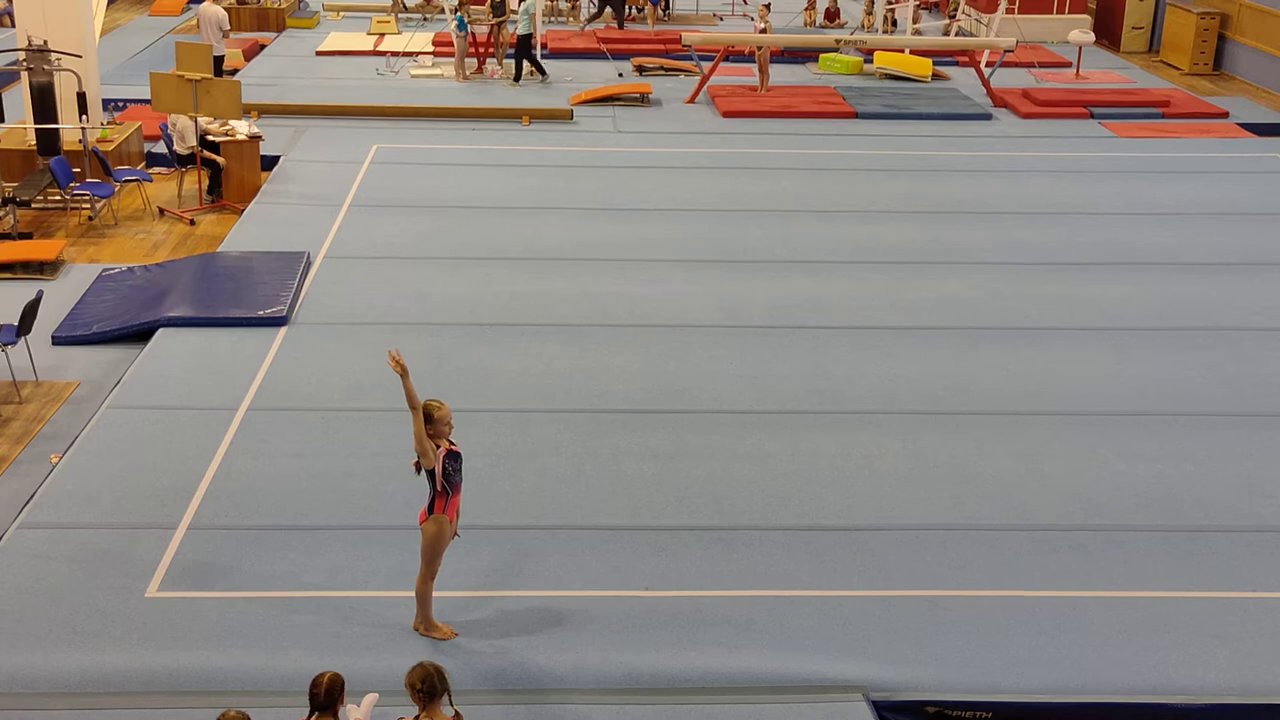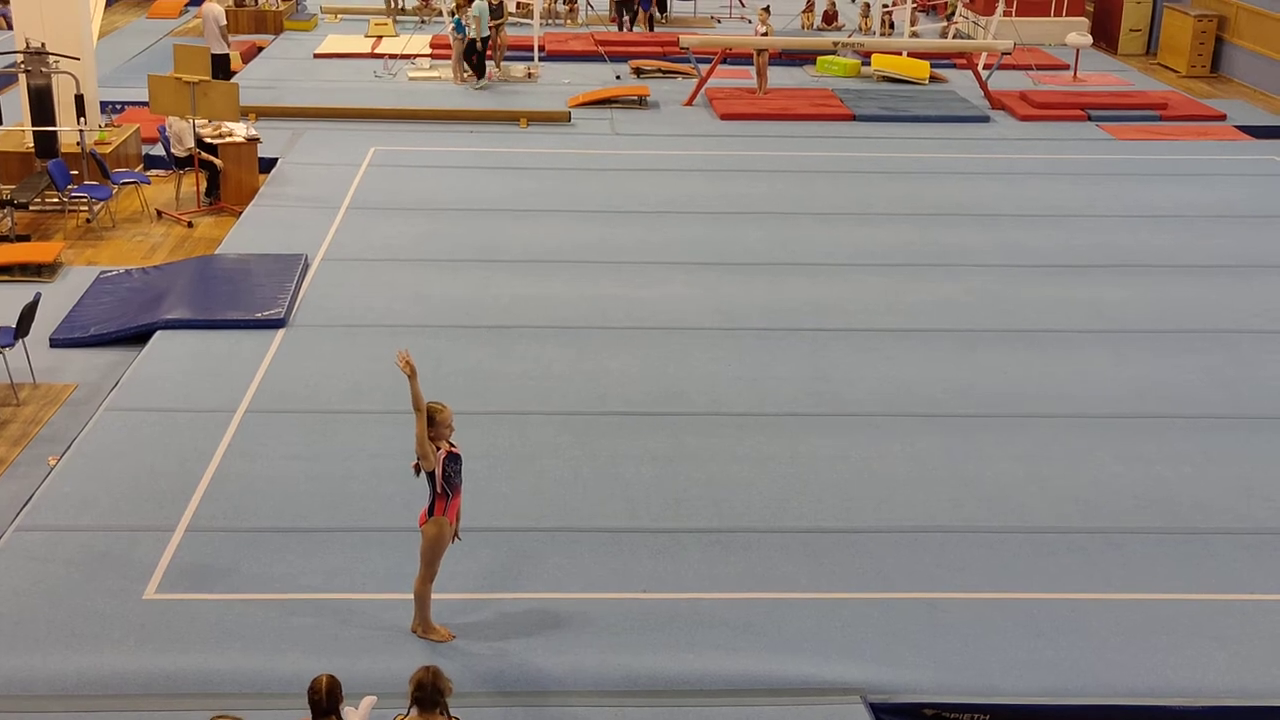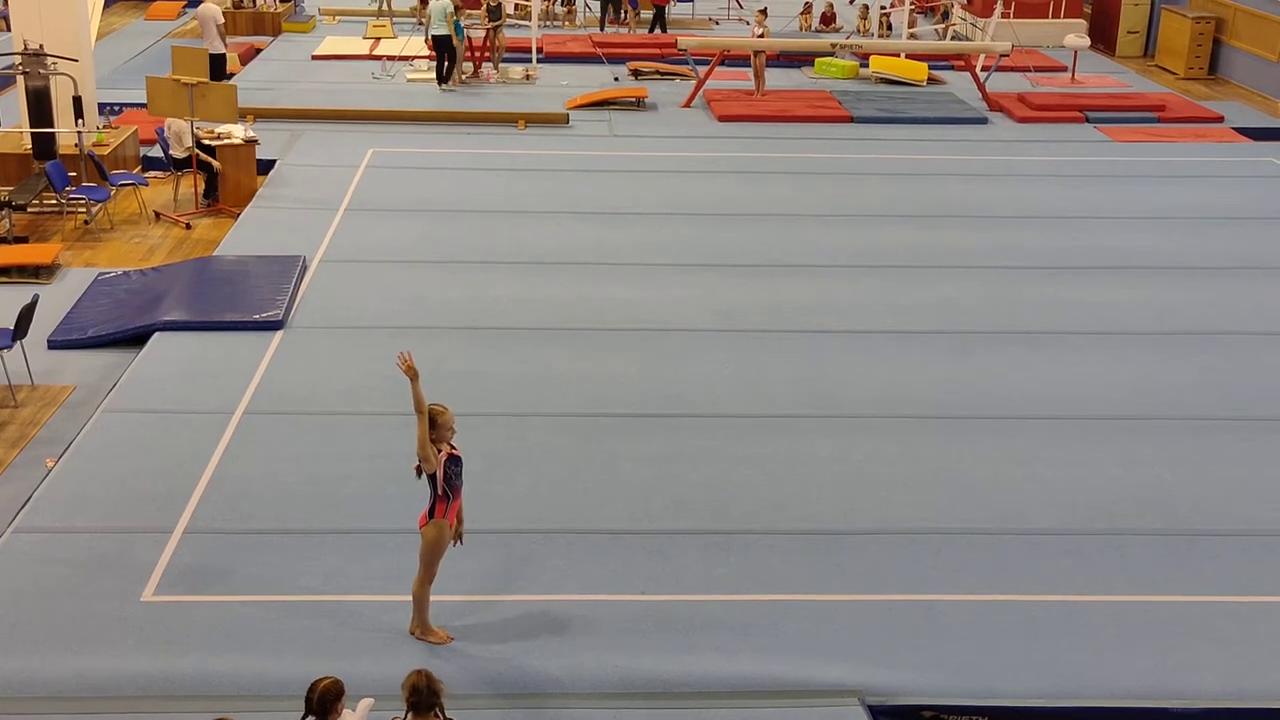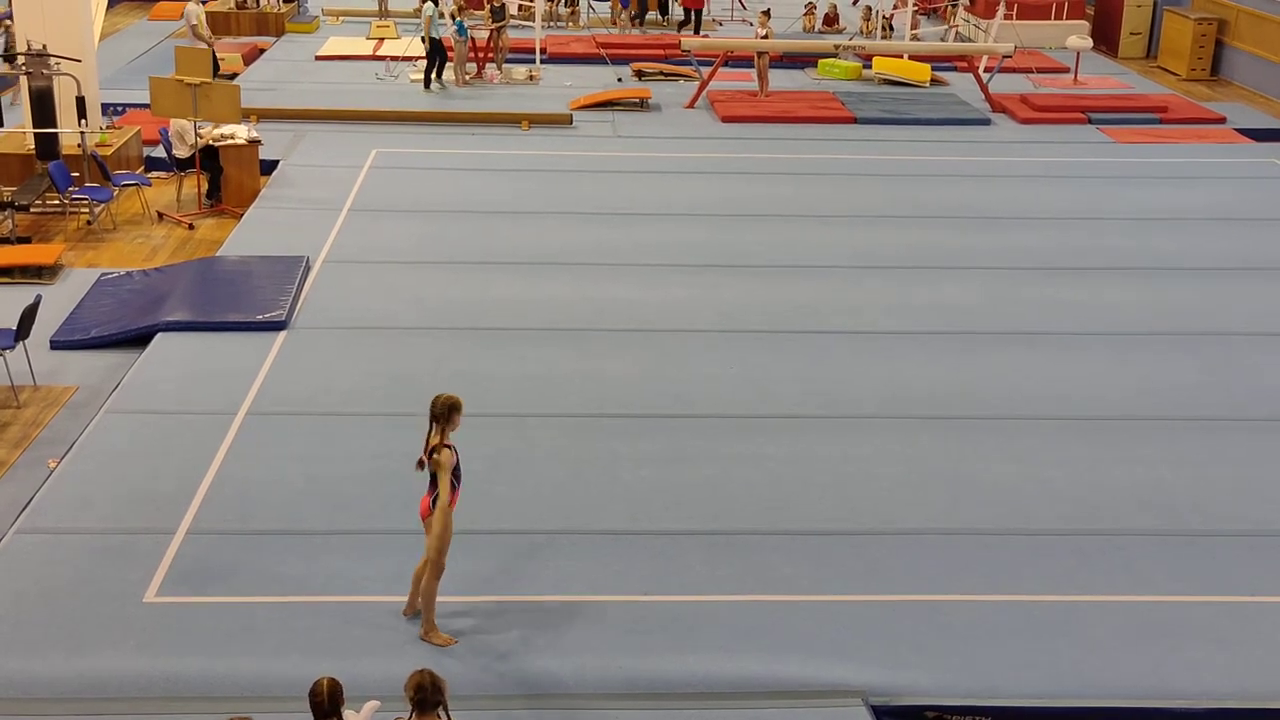
dt=1s
person 1, frame 1
left shoulder: (450, 445)
right shoulder: (428, 449)
right elbow: (415, 409)
left wrist: (455, 520)
right wrist: (404, 376)
left hip: (447, 516)
right hip: (435, 517)
left knee: (432, 570)
right knee: (428, 572)
left ankle: (422, 619)
right ankle: (426, 623)
person 1, frame 2
left shoulder: (450, 448)
right shoulder: (429, 452)
right elbow: (420, 412)
left wrist: (455, 521)
right wrist: (412, 378)
left hip: (447, 517)
right hip: (435, 519)
left knee: (429, 573)
right knee: (427, 574)
left ankle: (420, 621)
right ankle: (425, 626)
person 1, frame 3
left shoulder: (451, 450)
right shoulder: (430, 455)
right elbow: (421, 414)
left wrist: (458, 522)
right wrist: (414, 381)
left hip: (447, 520)
right hip: (435, 522)
left knee: (428, 574)
right knee: (426, 575)
left ankle: (418, 623)
right ankle: (423, 628)
person 1, frame 4
left shoulder: (439, 441)
right shoulder: (445, 452)
right elbow: (444, 491)
right wrist: (436, 532)
left hip: (434, 506)
right hip: (437, 510)
left knee: (432, 559)
right knee: (436, 567)
left ankle: (412, 604)
right ankle: (428, 628)
